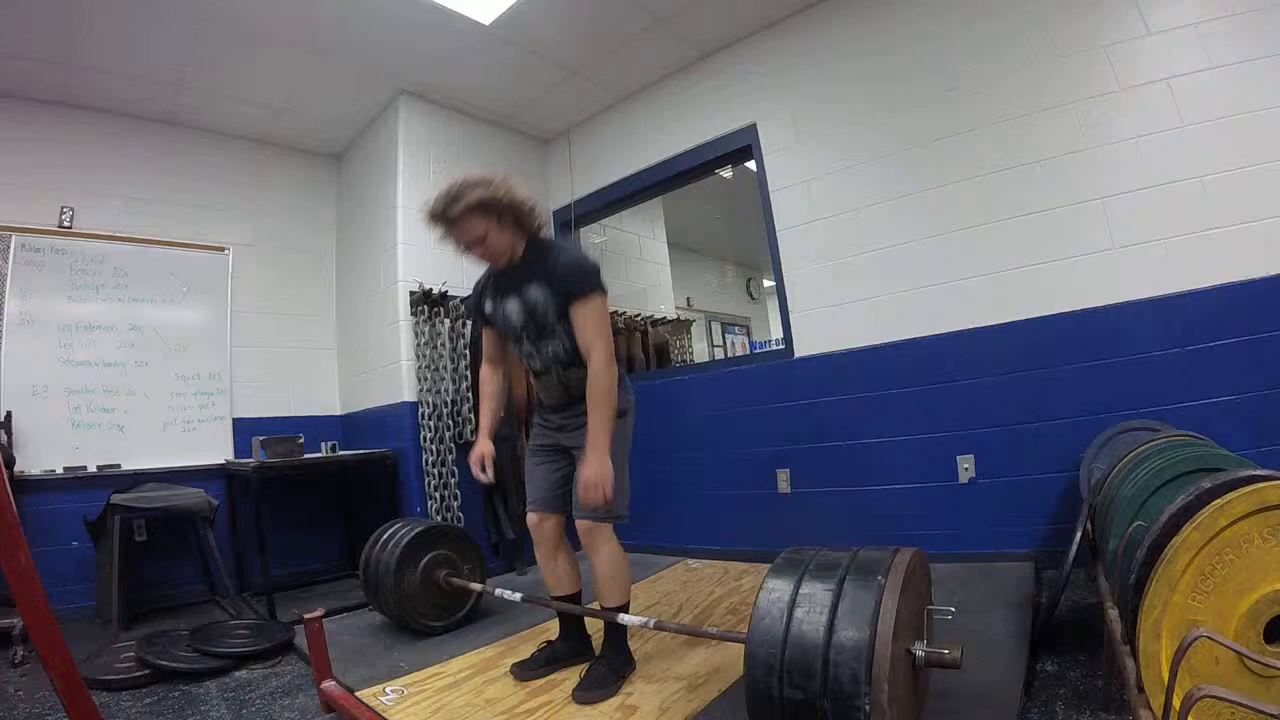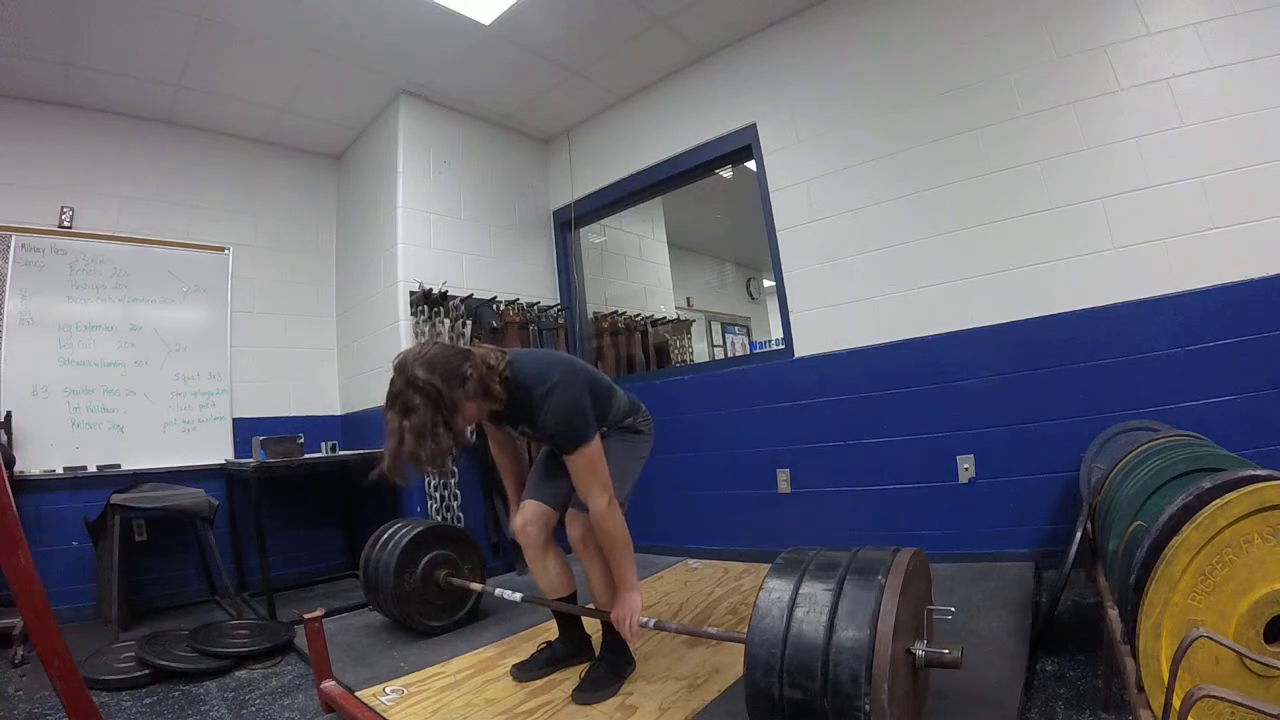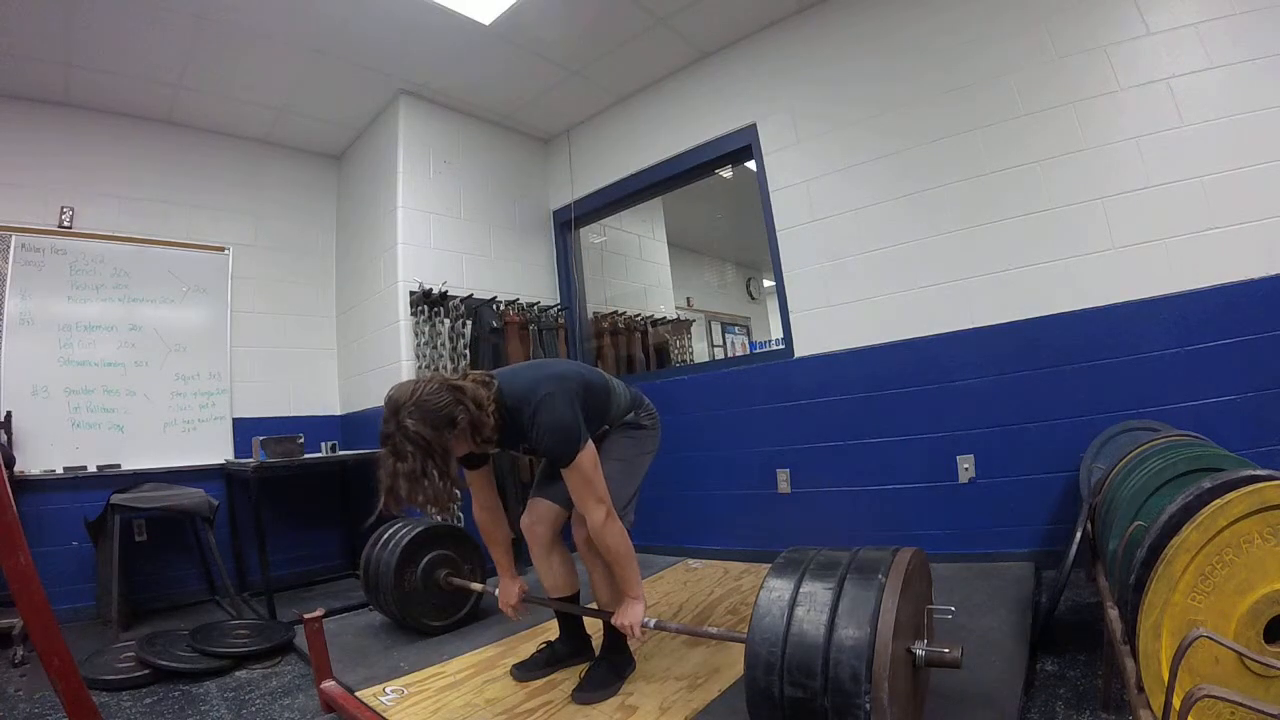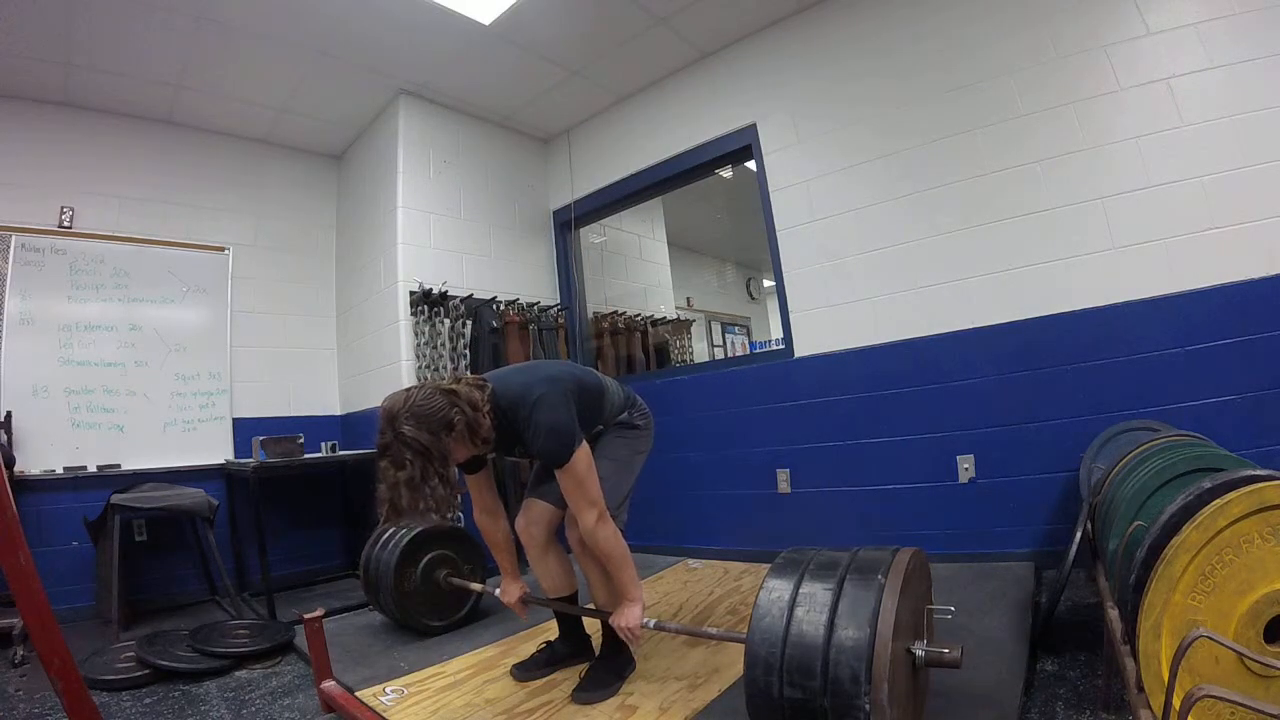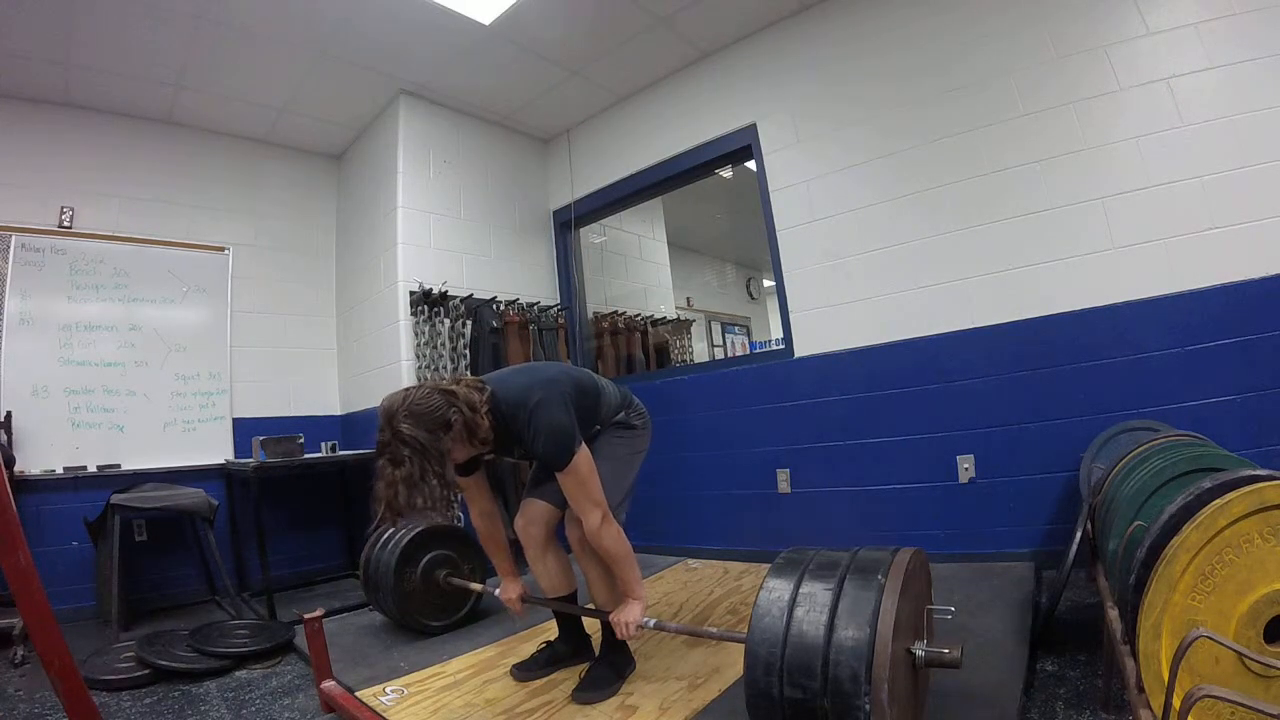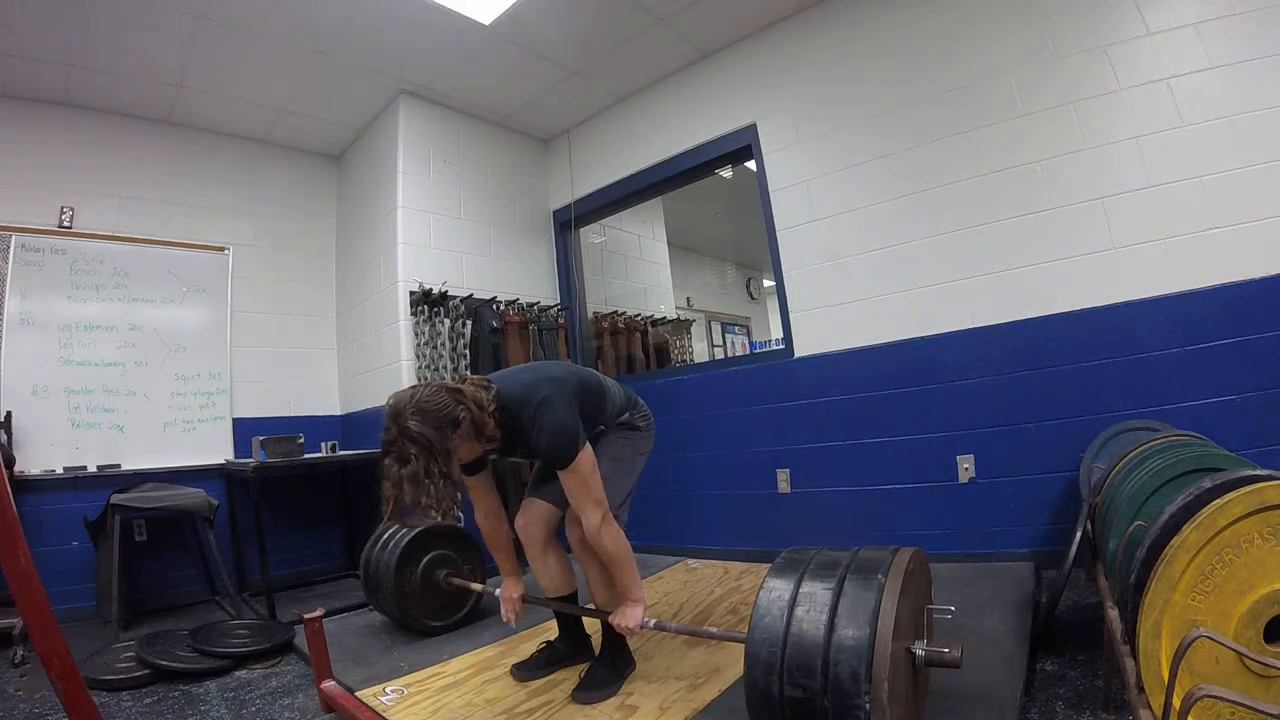
dt=0.7s
person 1, frame 1
left shoulder: (567, 266)
right shoulder: (486, 290)
left elbow: (600, 361)
right elbow: (493, 367)
left wrist: (599, 452)
right wrist: (484, 435)
left hip: (599, 409)
right hip: (549, 419)
left knee: (592, 523)
right knee: (542, 525)
left ankle: (617, 650)
right ankle: (573, 638)
person 1, frame 2
left shoulder: (552, 395)
right shoulder: (487, 387)
left elbow: (601, 502)
right elbow: (504, 445)
left wrist: (628, 589)
right wrist: (519, 506)
left hip: (621, 430)
right hip: (570, 439)
left knee: (580, 530)
right knee: (529, 526)
left ankle: (616, 652)
right ankle: (572, 639)
person 1, frame 3
left shoulder: (546, 414)
right shoulder: (468, 417)
left elbow: (599, 514)
right elbow: (486, 508)
left wrist: (633, 598)
right wrist: (507, 577)
left hip: (628, 426)
right hip: (581, 431)
left knee: (586, 531)
right knee: (536, 525)
left ankle: (616, 653)
right ankle: (573, 639)
person 1, frame 4
left shoulder: (541, 416)
right shoulder: (466, 421)
left elbow: (592, 517)
right elbow: (487, 512)
left wrist: (632, 600)
right wrist: (510, 577)
left hip: (621, 425)
right hip: (578, 431)
left knee: (579, 531)
right knee: (531, 526)
left ankle: (615, 656)
right ankle: (573, 640)
person 1, frame 5
left shoulder: (539, 418)
right shoulder: (463, 426)
left elbow: (596, 518)
right elbow: (484, 513)
left wrist: (635, 597)
right wrist: (509, 577)
left hip: (619, 426)
right hip: (576, 432)
left knee: (581, 531)
right knee: (530, 526)
left ankle: (616, 653)
right ankle: (572, 640)
person 1, frame 6
left shoulder: (544, 416)
right shoulder: (468, 427)
left elbow: (596, 518)
right elbow: (488, 514)
left wrist: (633, 600)
right wrist: (510, 578)
left hip: (622, 426)
right hip: (578, 432)
left knee: (581, 530)
right knee: (530, 525)
left ankle: (616, 651)
right ankle: (572, 639)
